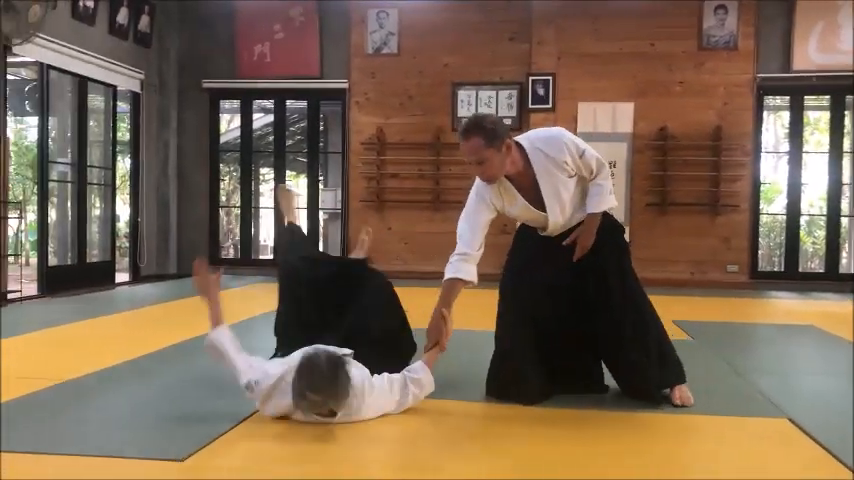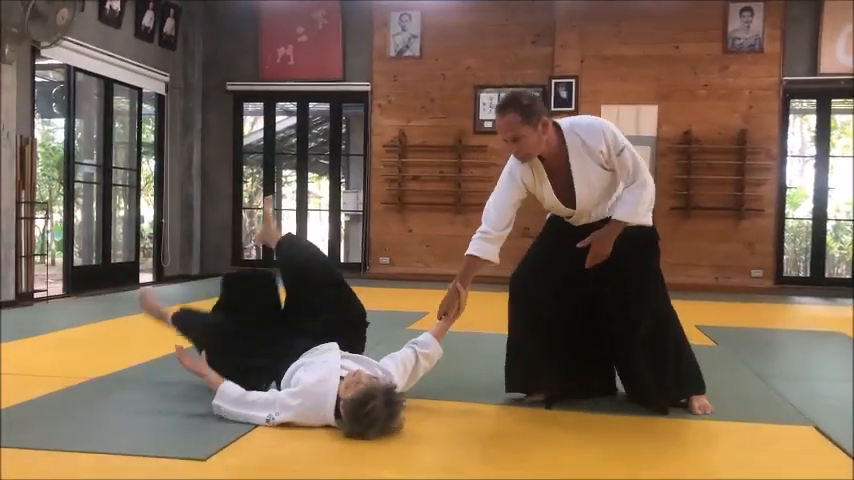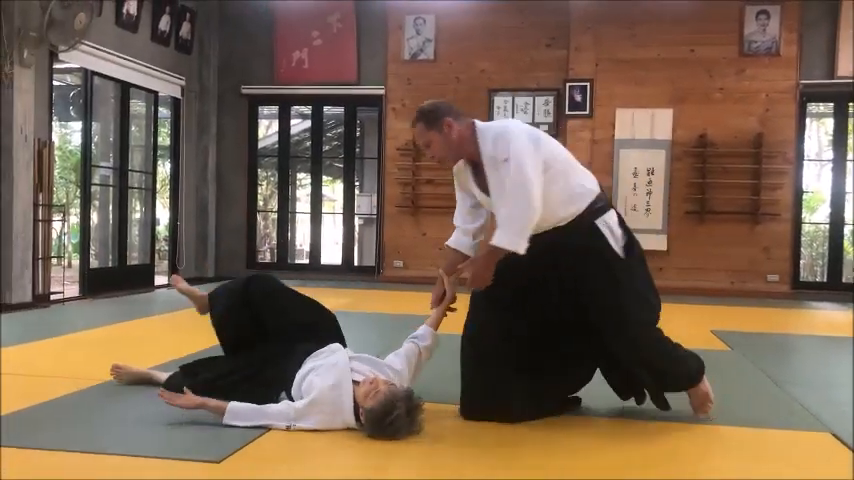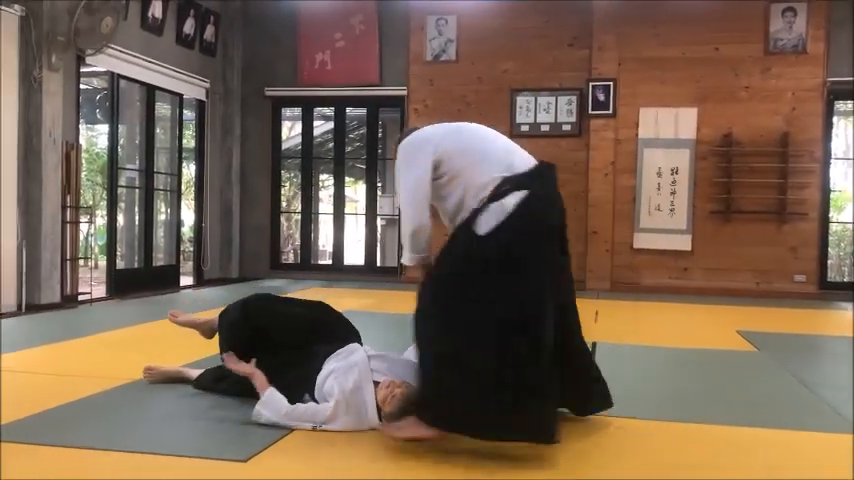
dt=0.3s
person 1, frame 1
left shoulder: (556, 143)
right shoulder: (485, 190)
left elbow: (599, 174)
right elbow: (466, 253)
left wrist: (592, 224)
right wrist: (440, 314)
left hip: (589, 229)
right hip: (538, 239)
left knee: (624, 304)
right knee: (518, 303)
left ankle: (670, 379)
right ankle: (523, 384)
person 1, frame 2
left shoulder: (595, 132)
right shoulder: (519, 168)
left elbow: (641, 183)
right elbow: (491, 230)
left wrist: (611, 233)
right wrist: (457, 288)
left hip: (623, 226)
right hip: (568, 230)
left knee: (644, 311)
right knee: (531, 289)
left ankle: (687, 388)
right ankle: (546, 383)
person 1, frame 3
left shoulder: (507, 139)
right shoulder: (464, 169)
left elbow: (523, 209)
right elbow: (467, 230)
left wrist: (488, 261)
right wrist: (445, 281)
left hip: (590, 232)
right hip: (546, 239)
left knee: (624, 319)
right knee: (496, 310)
left ankle: (689, 377)
right ankle: (500, 403)
person 1, frame 4
left shoulder: (413, 145)
right shoulder: (450, 143)
left elbow: (415, 219)
right elbow: (465, 214)
left wrist: (425, 271)
right wrist: (440, 273)
left hip: (511, 206)
right hip: (534, 201)
left knee: (449, 302)
right knee: (534, 309)
left ankle: (434, 417)
person 2, frame 1
left shoulder: (274, 397)
right shoulder: (371, 398)
left elbow: (237, 359)
right elbow: (412, 385)
left wrist: (213, 302)
right wrist: (435, 350)
left knee: (302, 276)
person 2, frame 2
left shoulder: (307, 404)
right shoulder: (389, 380)
left elbow: (243, 403)
right elbow: (417, 353)
left wrist: (206, 374)
right wrist: (447, 319)
left hip: (283, 368)
right hip: (333, 348)
left knee: (221, 332)
right knee: (320, 281)
left ankle: (173, 317)
right ankle: (276, 239)
person 2, frame 3
left shoulder: (330, 410)
right shoulder: (395, 379)
left elbow: (262, 415)
right elbow: (418, 345)
left wrist: (205, 404)
right wrist: (439, 309)
left hip: (290, 373)
right hip: (327, 345)
left knee: (214, 372)
right knee: (257, 289)
left ankle: (155, 376)
right ankle: (210, 300)
person 2, frame 4
left shoulder: (351, 414)
right shoulder: (410, 375)
left elbow: (278, 411)
left wrist: (254, 375)
left hip: (310, 372)
left ankle: (183, 372)
